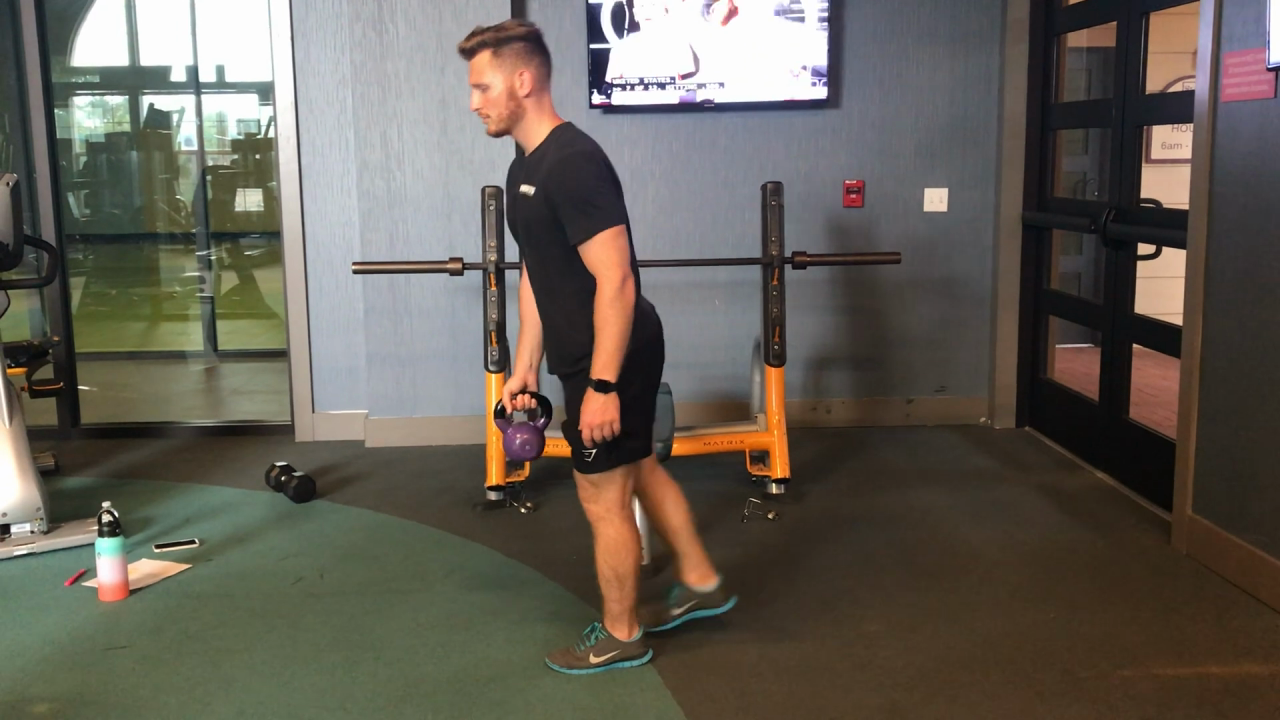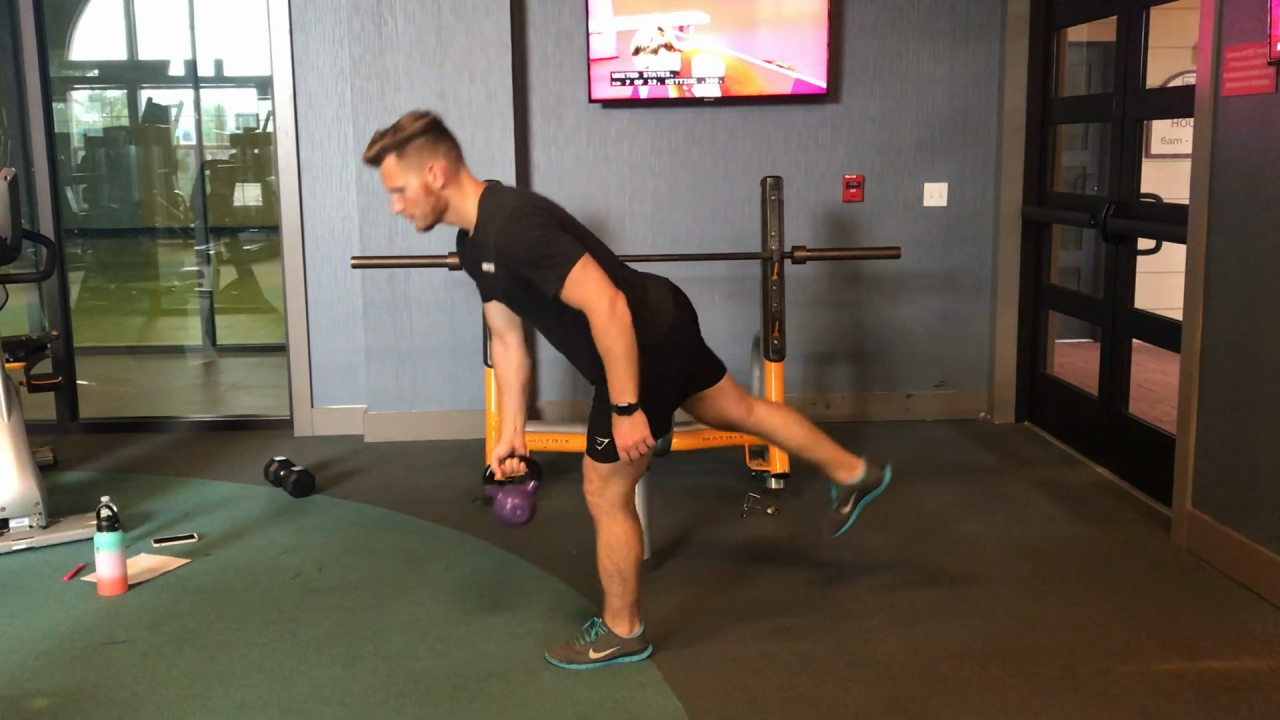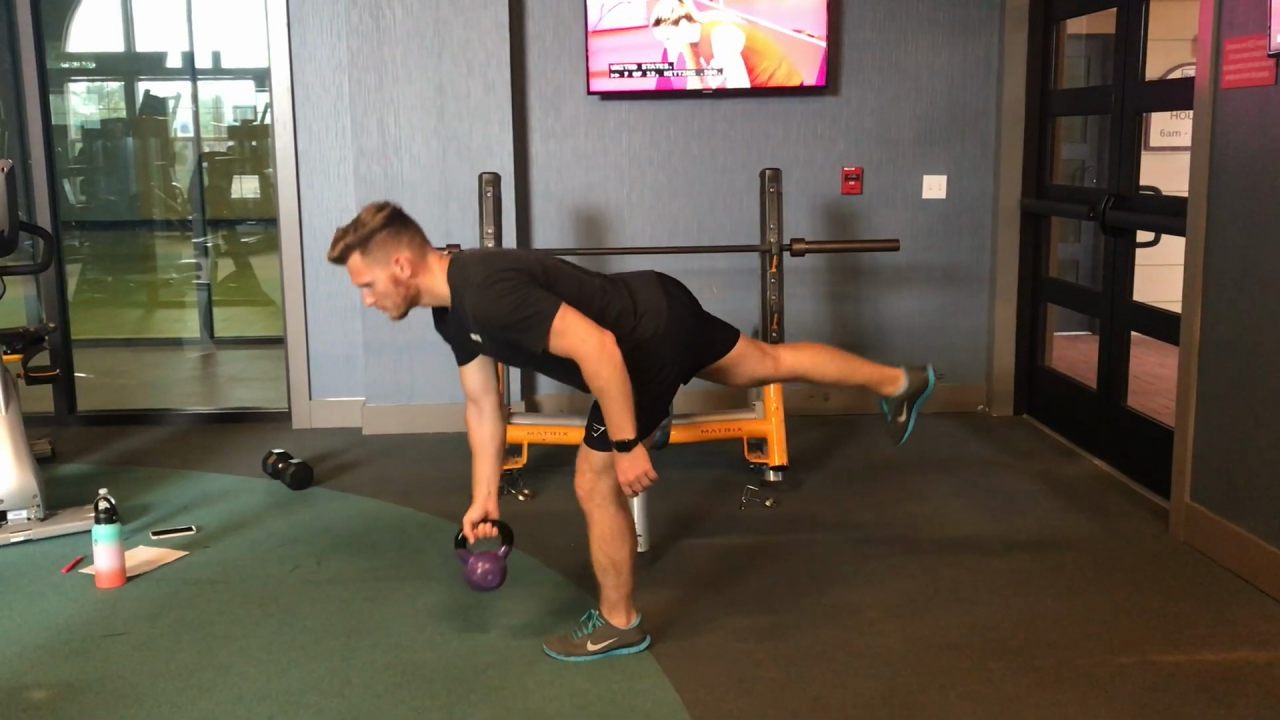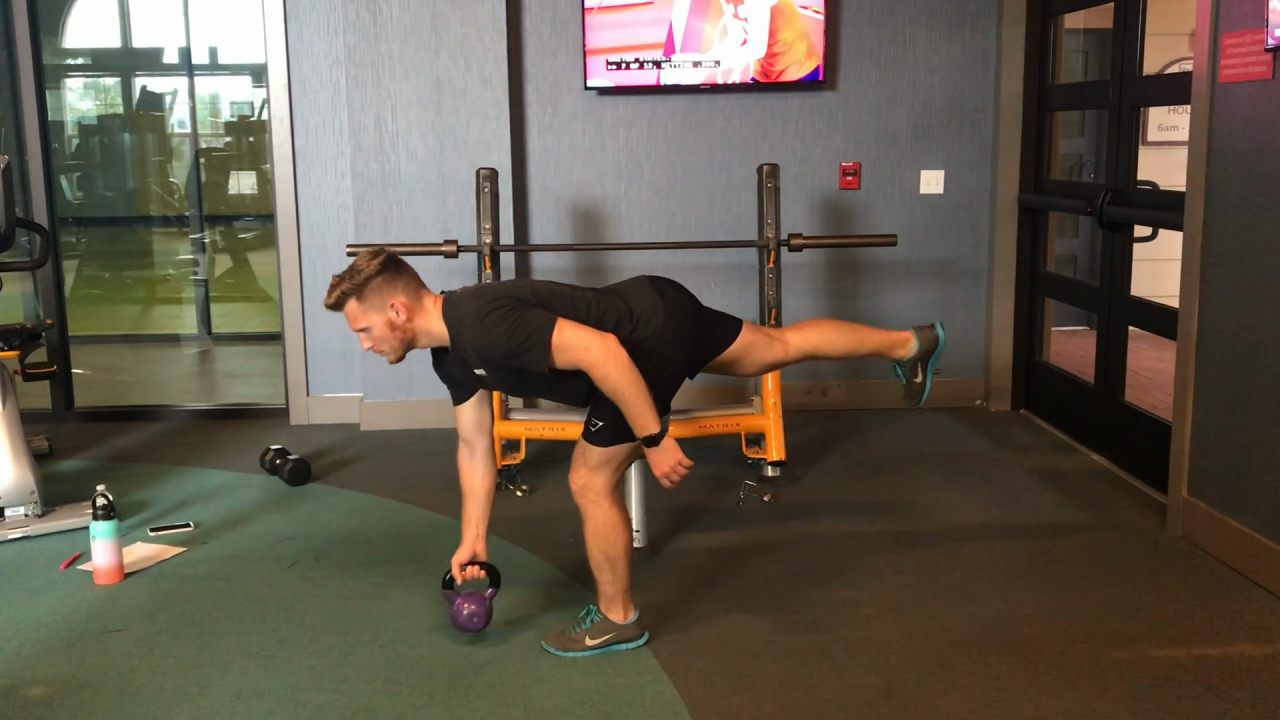
dt=0.5s
person 1, frame 1
left shoulder: (571, 164)
right shoulder: (525, 168)
left elbow: (616, 282)
right elbow: (536, 276)
left wrist: (602, 386)
right wrist: (524, 367)
left hip: (611, 358)
right hip: (603, 355)
left knee: (603, 498)
right knee: (640, 473)
left ankle: (621, 637)
right ankle: (701, 582)
person 1, frame 2
left shoulder: (513, 226)
right shoulder: (474, 240)
left elbow: (608, 307)
right elbow: (507, 339)
left wrist: (625, 410)
right wrist: (511, 432)
left hip: (646, 339)
right hip: (659, 326)
left knee: (605, 491)
right knee: (737, 408)
left ankle: (621, 633)
right ankle: (850, 473)
person 1, frame 3
left shoulder: (488, 295)
right shoulder: (453, 311)
left elbow: (597, 349)
right elbow: (482, 405)
left wrist: (626, 445)
right wrist: (484, 498)
left hip: (651, 334)
right hip: (659, 310)
left knee: (595, 483)
right knee: (768, 363)
left ankle: (618, 624)
right ankle: (896, 383)
person 1, frame 4
left shoulder: (485, 327)
right shoulder: (452, 351)
left elbow: (603, 352)
right elbow: (474, 448)
left wrist: (654, 439)
right wrist: (472, 541)
left hip: (650, 334)
right hip: (658, 308)
left knee: (590, 480)
right knee: (777, 347)
left ankle: (616, 619)
right ankle: (907, 345)
